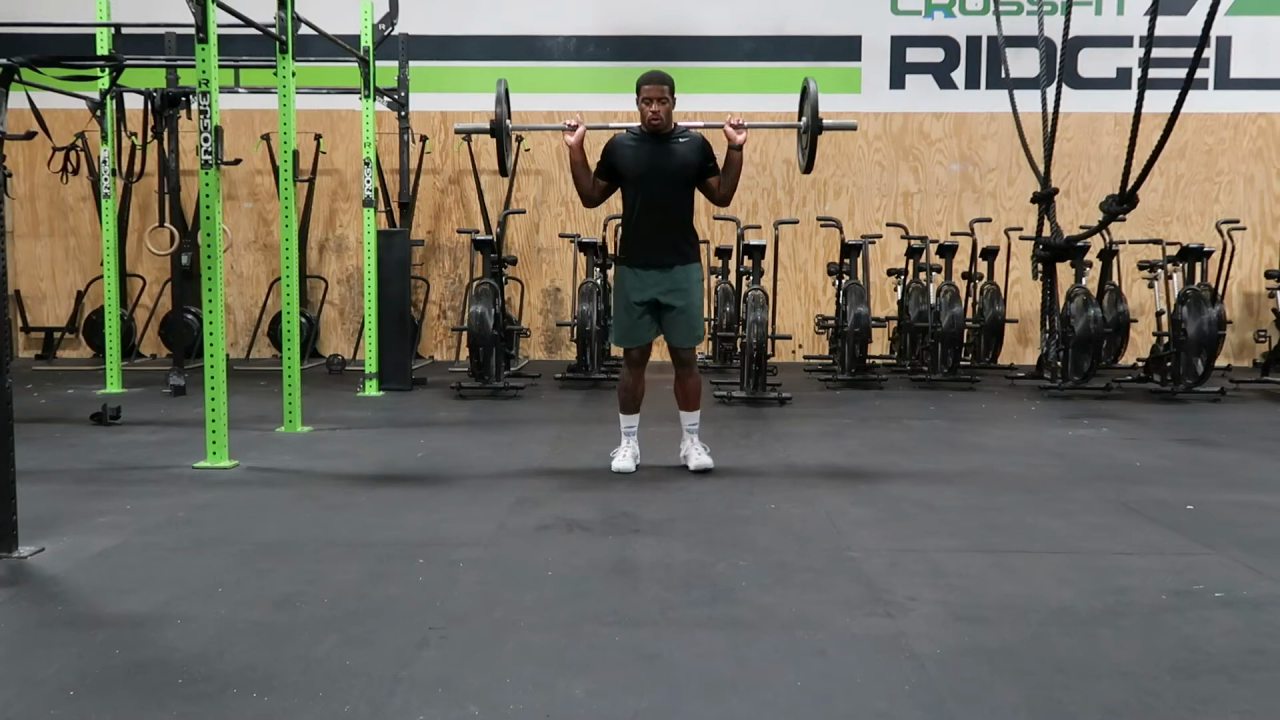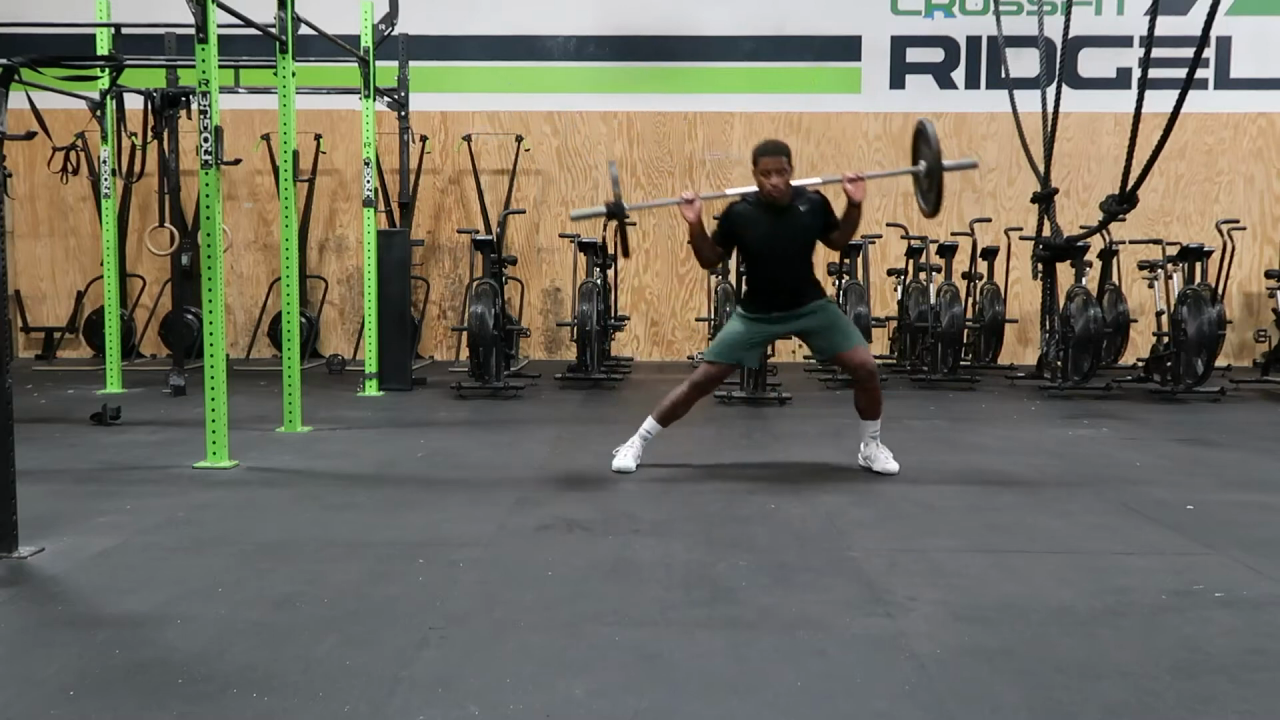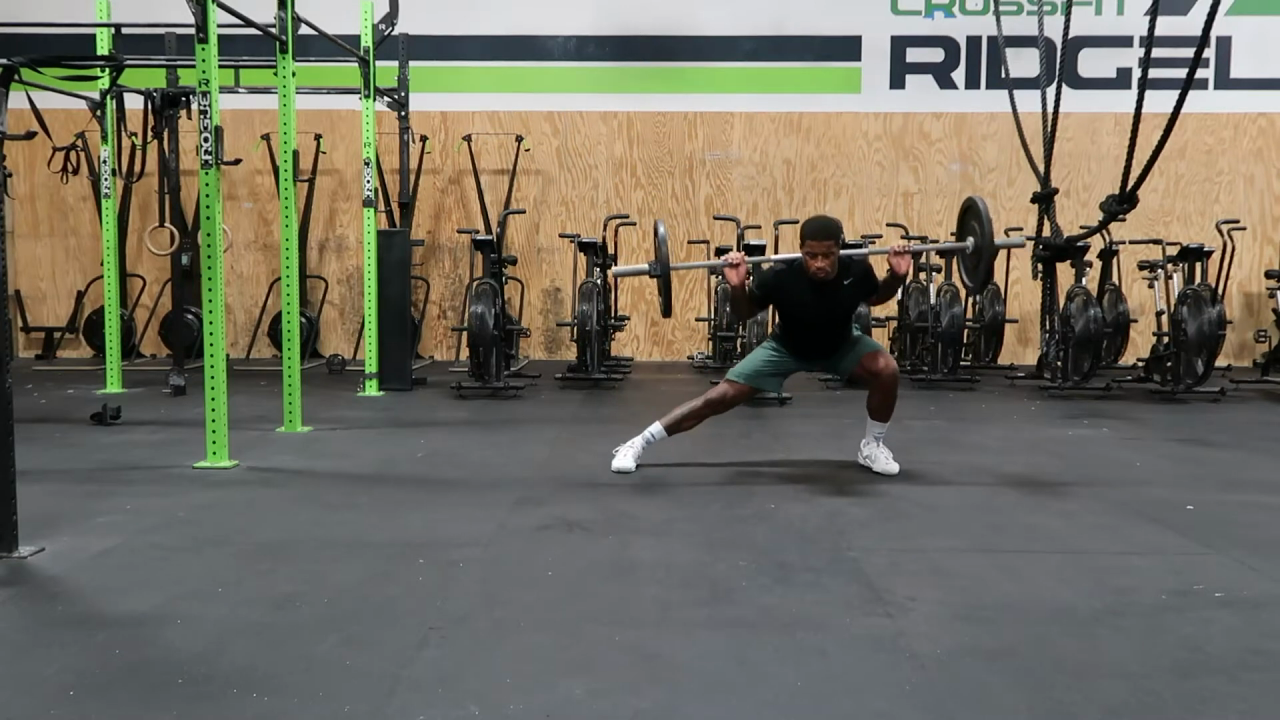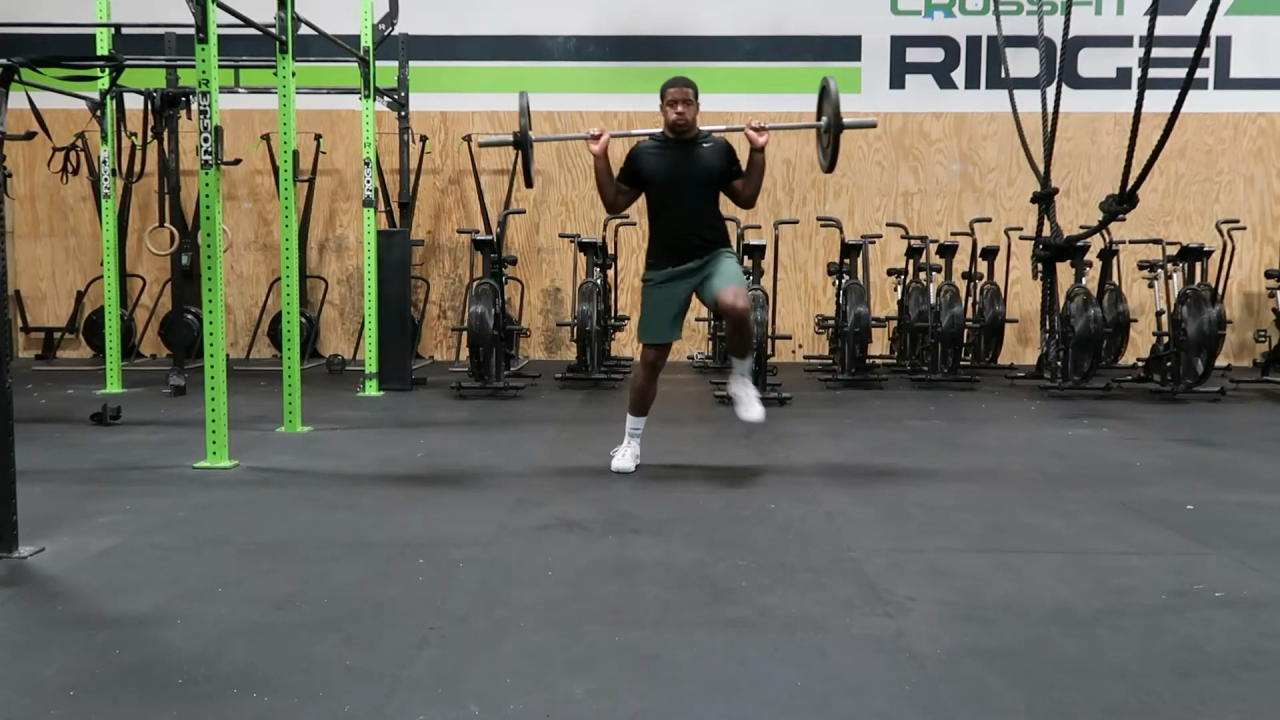
dt=0.7s
person 1, frame 1
left shoulder: (694, 144)
right shoulder: (620, 145)
left elbow: (722, 197)
right elbow: (591, 197)
left wrist: (735, 148)
right wrist: (575, 149)
left hip: (683, 267)
right hip: (633, 269)
left knee: (686, 356)
right knee: (634, 357)
left ankle: (692, 440)
right ankle: (628, 443)
person 1, frame 2
left shoulder: (813, 203)
right shoulder: (739, 213)
left elbow: (838, 242)
right elbow: (710, 261)
left wrist: (855, 205)
right wrist: (695, 224)
left hip: (810, 305)
right hip: (756, 313)
left knee: (865, 368)
right knee: (704, 378)
left ankle: (871, 446)
right ankle: (636, 442)
person 1, frame 3
left shoulder: (857, 269)
right shoulder: (780, 276)
left elbow: (877, 298)
right elbow: (744, 313)
left wrist: (897, 275)
right wrist: (737, 286)
left hip: (841, 343)
right hip: (787, 347)
left knee: (886, 370)
right knee: (720, 396)
left ankle: (872, 447)
right ankle: (637, 444)
person 1, frame 4
left shoulder: (718, 148)
right shoulder: (643, 152)
left elbow: (747, 200)
right elbow: (614, 204)
left wrist: (757, 152)
right wrist: (600, 157)
left hip: (714, 256)
right hip: (664, 268)
left knee: (736, 307)
right knee: (653, 358)
left ankle: (741, 380)
right ankle: (631, 442)
